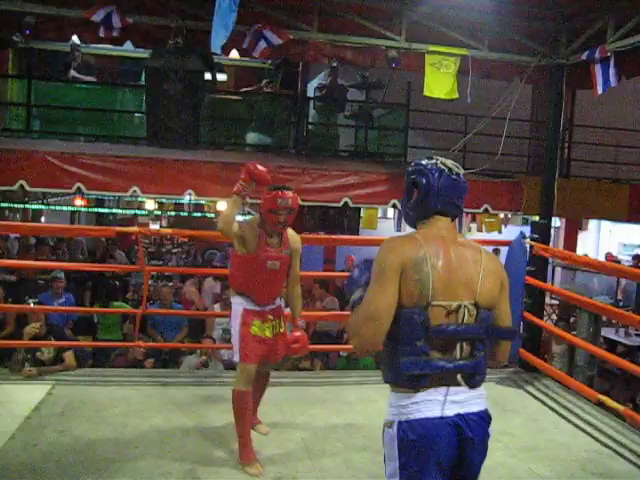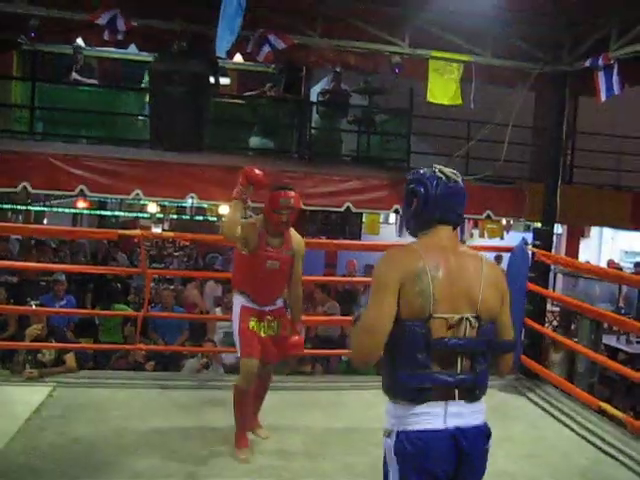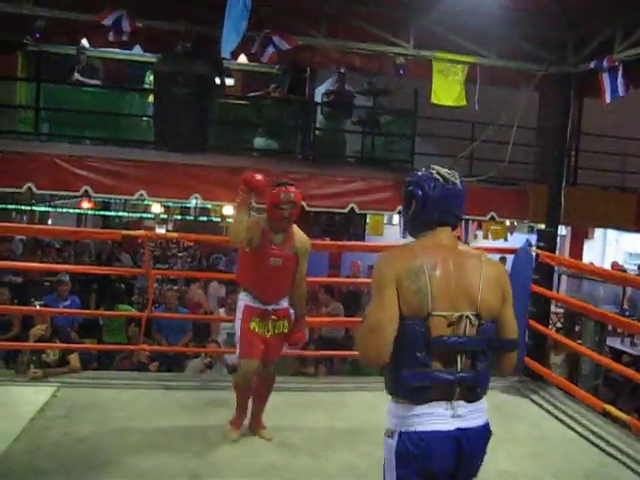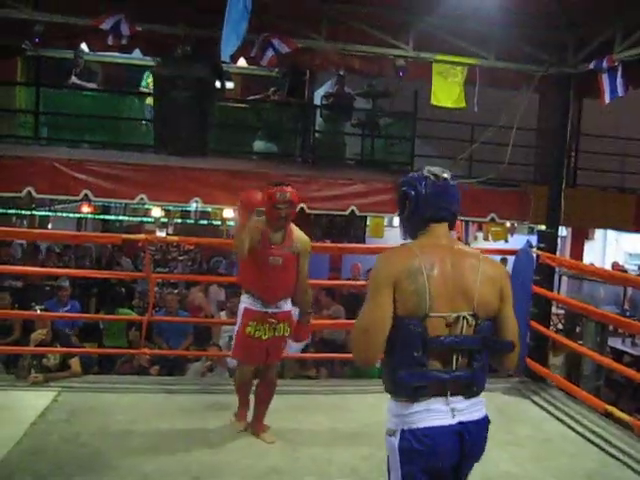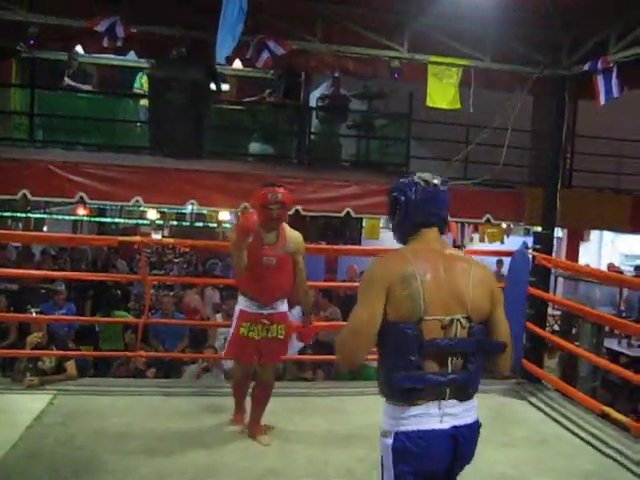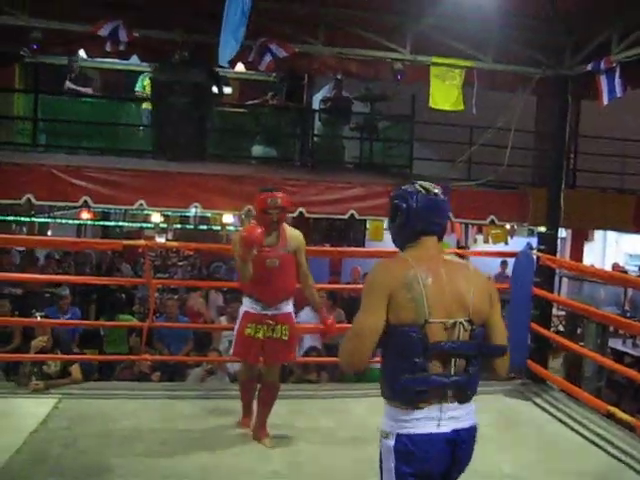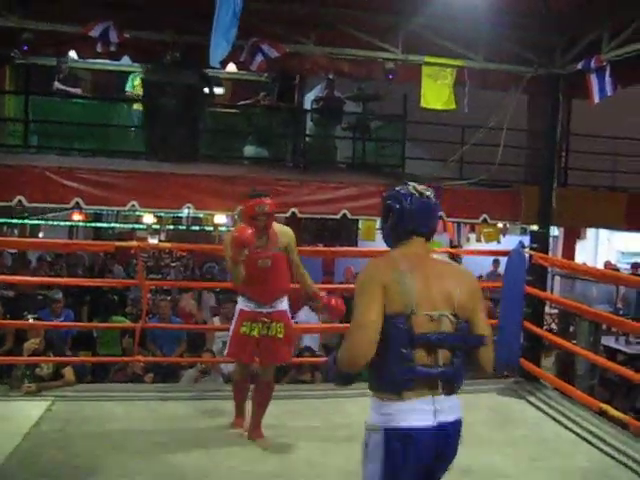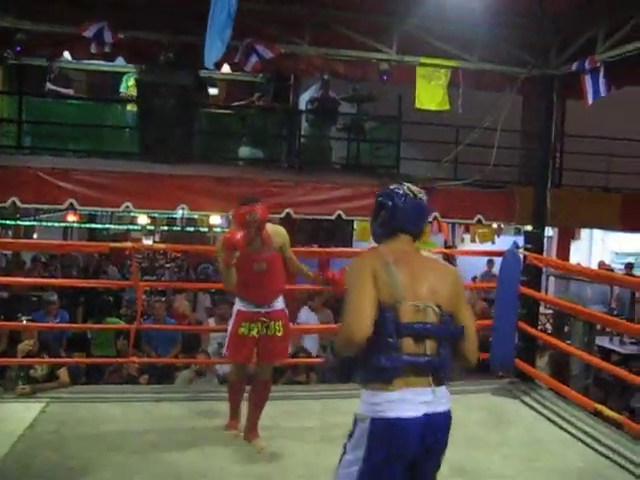
dt=0.1s
person 1, frame 1
left shoulder: (399, 252)
right shoulder: (490, 264)
left elbow: (366, 342)
right elbow: (502, 352)
left wrist: (357, 295)
left hip: (418, 416)
right hip: (474, 412)
person 1, frame 2
left shoulder: (398, 262)
right shoulder: (492, 273)
left elbow: (363, 353)
right elbow: (504, 363)
left wrist: (366, 320)
left hip: (417, 426)
right hip: (472, 427)
person 1, frame 3
left shoulder: (397, 262)
right shoulder: (494, 272)
left elbow: (373, 354)
right elbow: (507, 361)
left wrist: (373, 311)
left hip: (417, 426)
right hip: (474, 424)
person 1, frame 4
left shoulder: (394, 263)
right shoulder: (492, 271)
left elbow: (365, 354)
right elbow: (509, 360)
left hip: (418, 424)
right hip: (473, 420)
person 1, frame 5
left shoulder: (388, 269)
right shoulder: (482, 276)
left elbow: (349, 357)
right elbow: (502, 363)
left hip: (411, 426)
right hip: (465, 423)
person 1, frame 6
left shoulder: (390, 274)
right shoulder: (480, 281)
left elbow: (353, 361)
right elbow: (501, 366)
left hip: (411, 429)
right hip: (463, 426)
person 1, frame 7
left shoulder: (381, 270)
right shoulder: (462, 277)
left elbow: (359, 354)
right elbow: (485, 361)
left wrist: (339, 365)
left hip: (399, 420)
right hip: (449, 416)
person 1, frame 8
left shoulder: (369, 262)
right shoulder: (447, 273)
left elbow: (357, 331)
right elbow: (470, 353)
left wrist: (337, 351)
left hip: (387, 410)
right hip: (438, 409)
person 2, frame 1
left shoulder: (294, 242)
right shoulder: (246, 231)
left elbow: (293, 284)
right elbow: (224, 227)
left wrist: (298, 323)
right wrist: (238, 196)
left hip: (273, 308)
right hip: (245, 307)
left knee: (265, 369)
right knee: (247, 372)
left ankle: (252, 416)
right ankle: (246, 449)
person 2, frame 2
left shoulder: (297, 243)
right shoulder: (249, 230)
left elbow: (295, 286)
right elbow: (228, 232)
left wrist: (296, 324)
right wrist: (238, 201)
left hip: (275, 308)
right hip: (247, 305)
left knee: (266, 368)
right knee: (248, 367)
left ankle: (252, 418)
right ankle: (240, 435)
person 2, frame 3
left shoulder: (300, 240)
right shoulder: (253, 227)
left elbow: (299, 283)
right elbow: (237, 242)
left wrist: (299, 319)
right wrist: (242, 206)
left hip: (280, 307)
right hip: (251, 304)
left knee: (269, 367)
right knee: (248, 366)
left ankle: (256, 420)
right ankle: (238, 417)
person 2, frame 4
left shoulder: (301, 241)
right shoulder: (252, 229)
left elbow: (302, 284)
right elbow: (240, 252)
left wrist: (305, 318)
right wrist: (244, 220)
left hip: (282, 310)
right hip: (252, 307)
left knee: (271, 371)
right knee: (246, 368)
left ankle: (258, 422)
right ankle: (242, 410)
person 2, frame 5
left shoulder: (294, 239)
right shoulder: (242, 231)
left elbow: (299, 280)
right elbow: (239, 268)
left wrist: (307, 315)
right wrist: (242, 241)
left hip: (277, 310)
right hip: (247, 308)
left knee: (267, 372)
right knee: (242, 366)
left ankle: (254, 423)
right ankle: (239, 411)
person 2, frame 6
left shoulder: (295, 237)
right shoulder: (244, 237)
left elbow: (304, 277)
right elbow: (244, 278)
left wrist: (320, 310)
right wrist: (245, 255)
left hip: (282, 311)
right hip: (253, 309)
left knee: (272, 373)
right knee: (248, 368)
left ankle: (260, 426)
right ankle: (246, 414)
person 2, frame 7
left shoulder: (285, 235)
right shoulder: (234, 239)
left elbow: (297, 271)
right elbow: (237, 281)
left wrist: (319, 296)
right wrist: (237, 257)
left hip: (277, 309)
right hip: (248, 309)
left knee: (268, 372)
right knee: (242, 366)
left ankle: (256, 427)
right ankle: (239, 416)
person 2, frame 8
left shoulder: (278, 234)
right shoulder: (227, 243)
left elbow: (292, 264)
right elbow: (230, 286)
left wrist: (314, 277)
right wrist: (229, 260)
left hip: (274, 310)
right hip: (245, 310)
left knee: (265, 372)
right knee: (239, 367)
left ankle: (251, 427)
right ankle: (233, 418)
